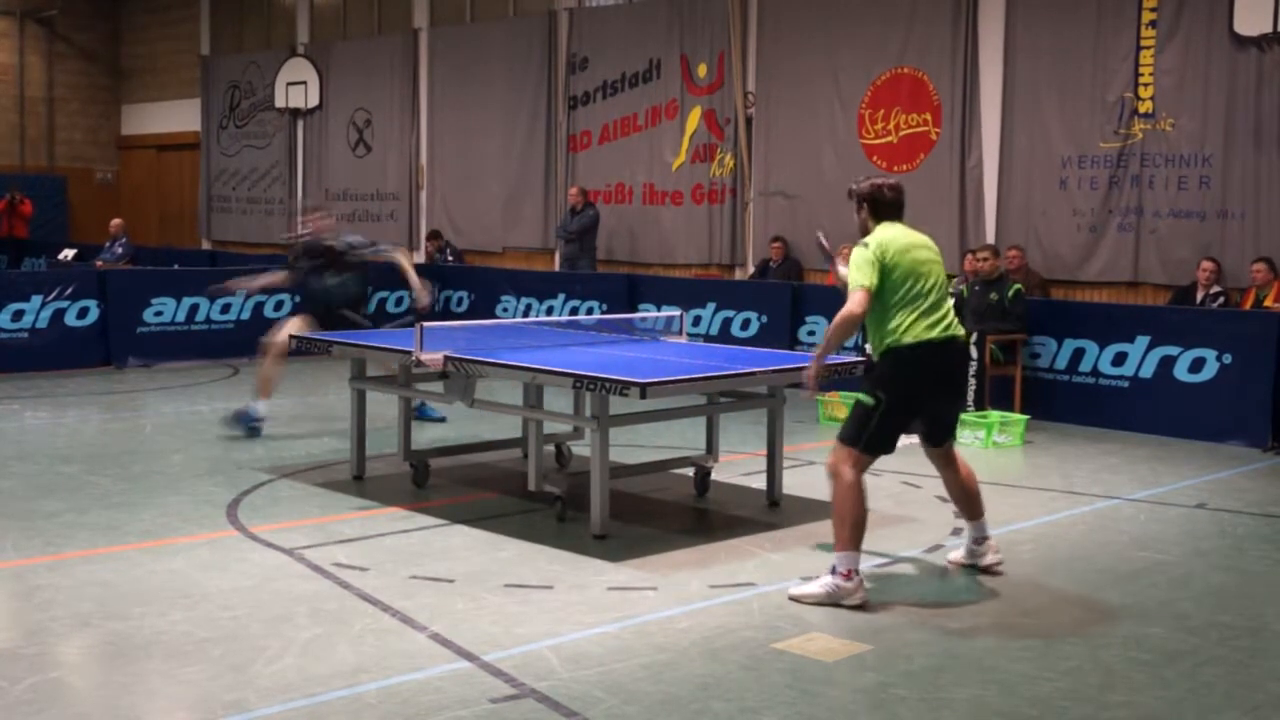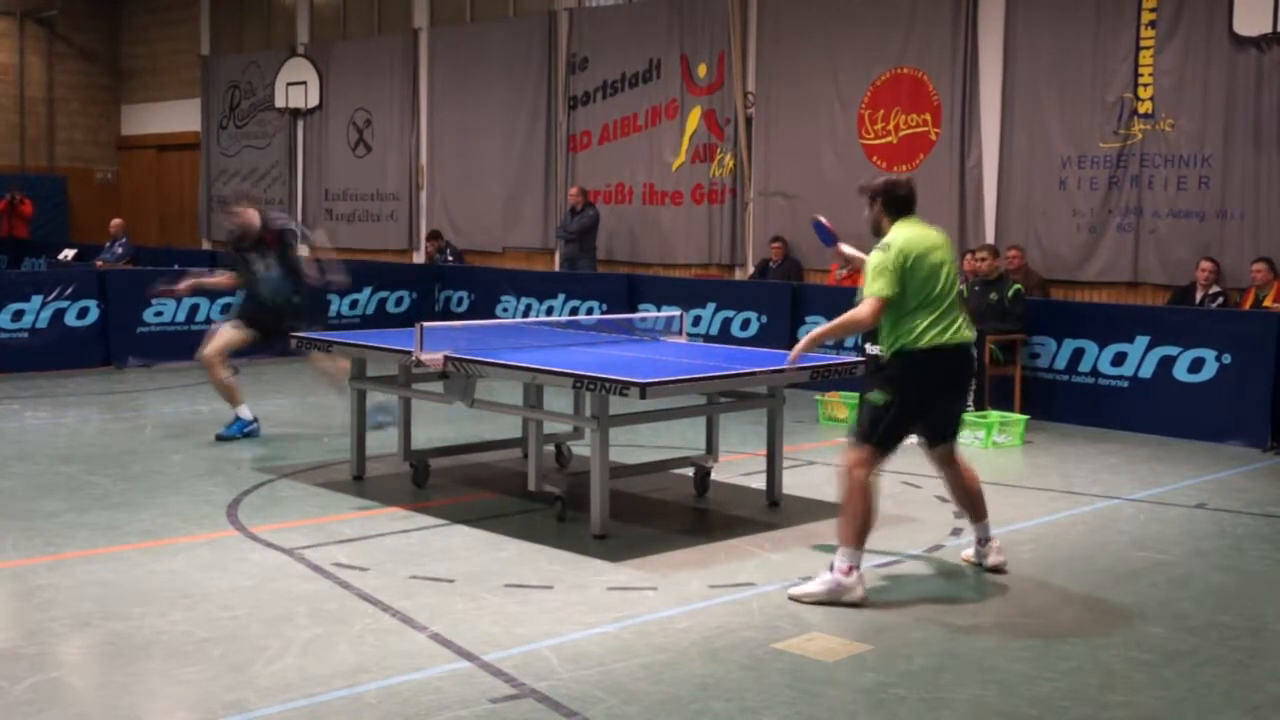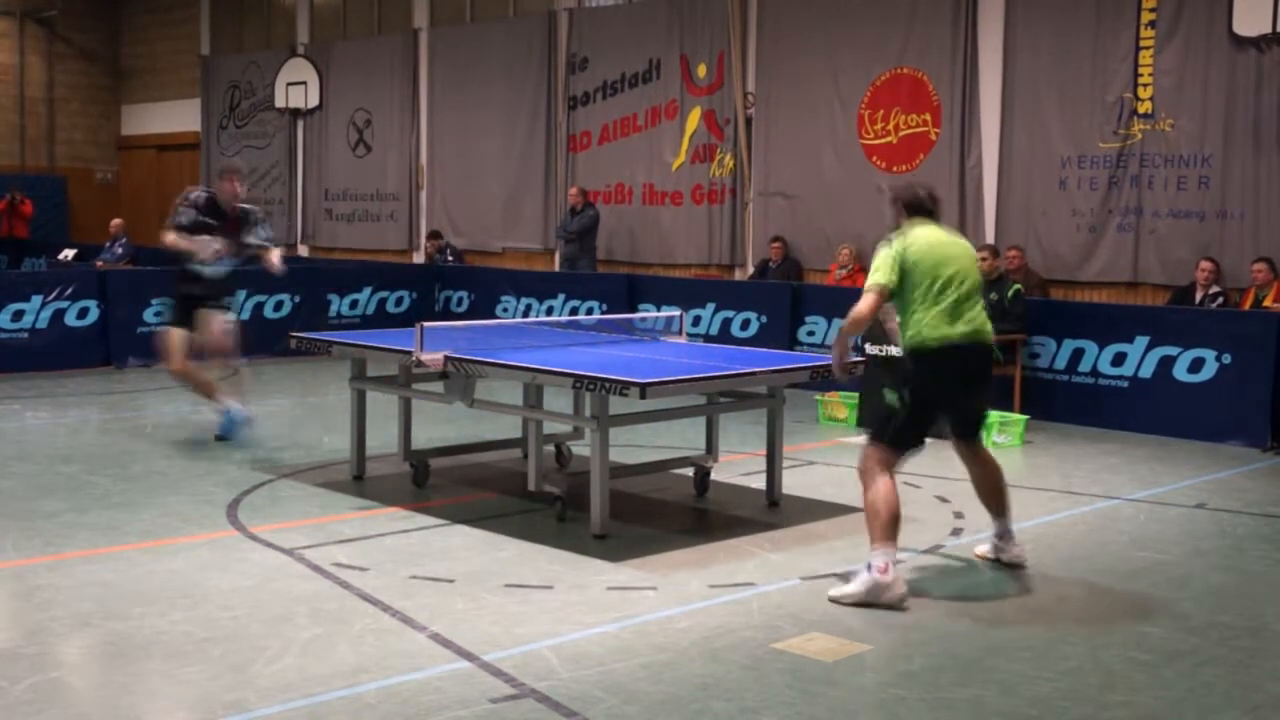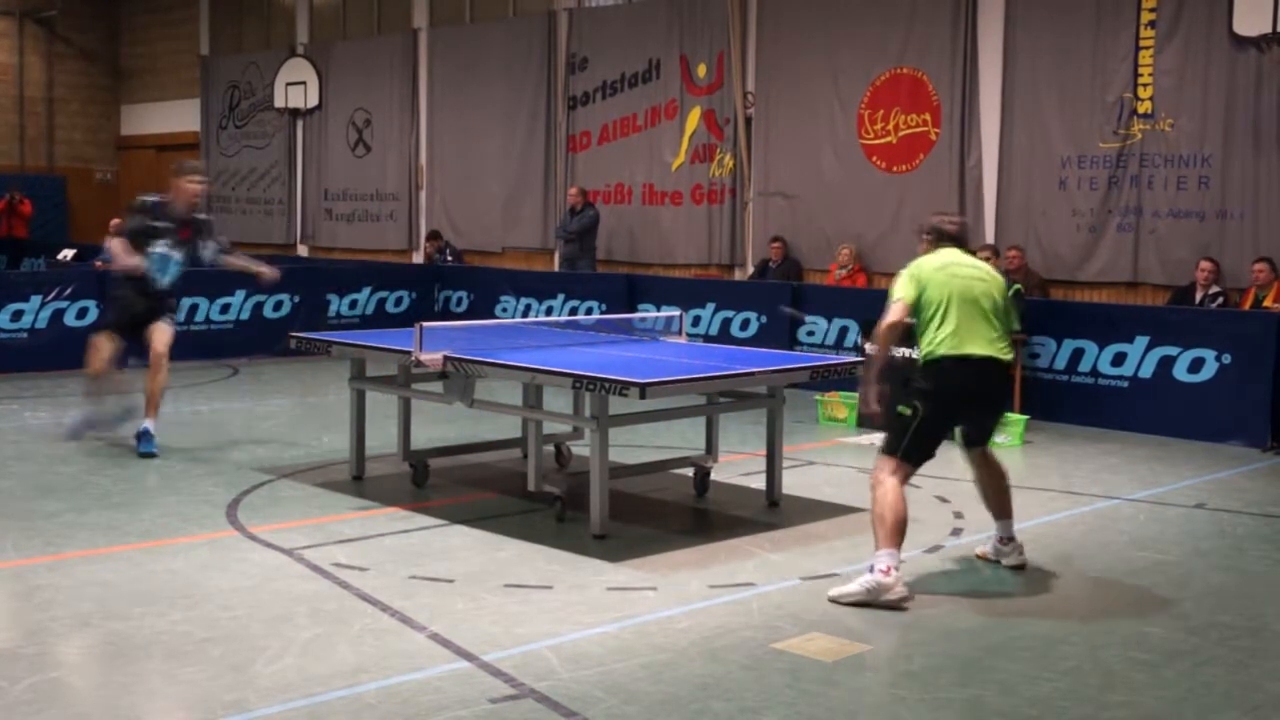
dt=0.2s
person 1, frame 1
left shoulder: (871, 247)
right shoulder: (926, 243)
left elbow: (855, 311)
left wrist: (819, 357)
left hip: (906, 361)
right hip: (951, 355)
left knee: (844, 464)
right knee: (942, 452)
left ankle: (847, 577)
right ankle: (981, 544)
person 1, frame 2
left shoulder: (890, 246)
right shoulder: (937, 238)
left elbow: (868, 315)
left wrist: (813, 338)
right wrist: (863, 261)
left hip: (916, 361)
right hip: (957, 357)
left knee: (858, 462)
right knee: (944, 453)
left ankle: (845, 574)
right ankle: (986, 545)
person 1, frame 3
left shoulder: (898, 246)
right shoulder: (962, 246)
left elbow: (864, 312)
left wrist: (841, 348)
left hip: (932, 359)
right hip: (976, 354)
left knee: (876, 463)
right knee: (970, 448)
left ankle: (882, 572)
right ankle: (1006, 541)
person 1, frame 4
left shoulder: (919, 268)
right shoulder: (992, 275)
left elbow: (892, 323)
right elbow: (1009, 333)
left wrist: (872, 380)
left hip: (945, 371)
right hip: (995, 373)
left knee: (888, 472)
right knee: (978, 451)
left ankle: (885, 573)
right ankle: (1007, 544)
person 2, frame 1
left shoulder: (349, 246)
right shoulder: (303, 247)
left elbow: (396, 255)
right elbow: (291, 277)
left wrist: (416, 285)
right wrist: (256, 282)
left hip: (350, 315)
right hip: (316, 313)
right knee: (275, 345)
left ankle: (418, 404)
right ankle: (256, 413)
person 2, frame 2
left shoulder: (280, 227)
right shoulder: (236, 240)
right elbow: (234, 280)
right wrist: (196, 283)
left hip: (289, 311)
right hip: (254, 310)
left knee: (327, 364)
right knee: (209, 356)
left ankle: (369, 407)
right ankle: (245, 418)
person 2, frame 3
left shoulder: (249, 216)
right shoulder: (196, 200)
left elbow: (267, 249)
right elbow: (169, 239)
left wrist: (273, 259)
right wrist: (196, 246)
left hip: (214, 294)
right hip: (185, 293)
left knee: (212, 343)
right knee: (178, 367)
left ankle: (232, 406)
right ankle: (229, 406)
person 2, frame 4
left shoulder: (199, 224)
right shoulder: (148, 207)
left elbow: (218, 256)
right elbow: (116, 240)
left wrist: (255, 267)
right wrist: (122, 256)
left hip: (159, 304)
right hip: (124, 297)
left knee: (159, 354)
right knee: (97, 368)
left ankle: (147, 429)
right ankle: (96, 410)
